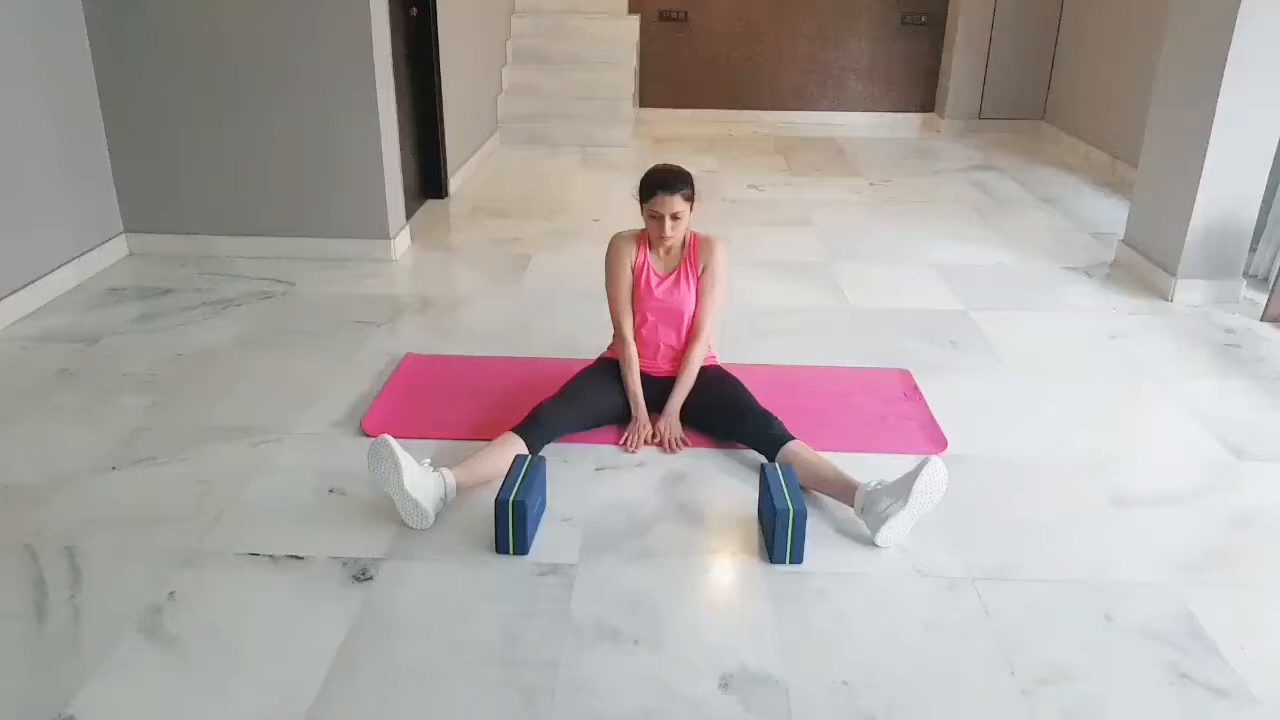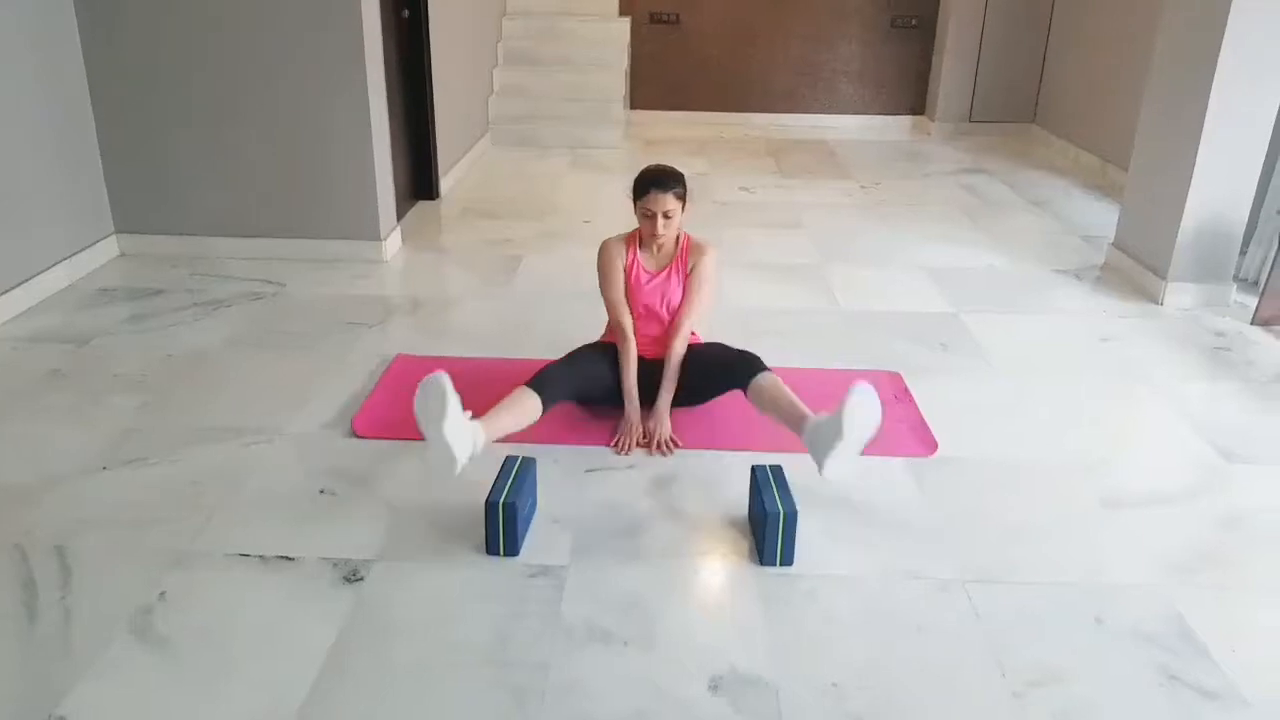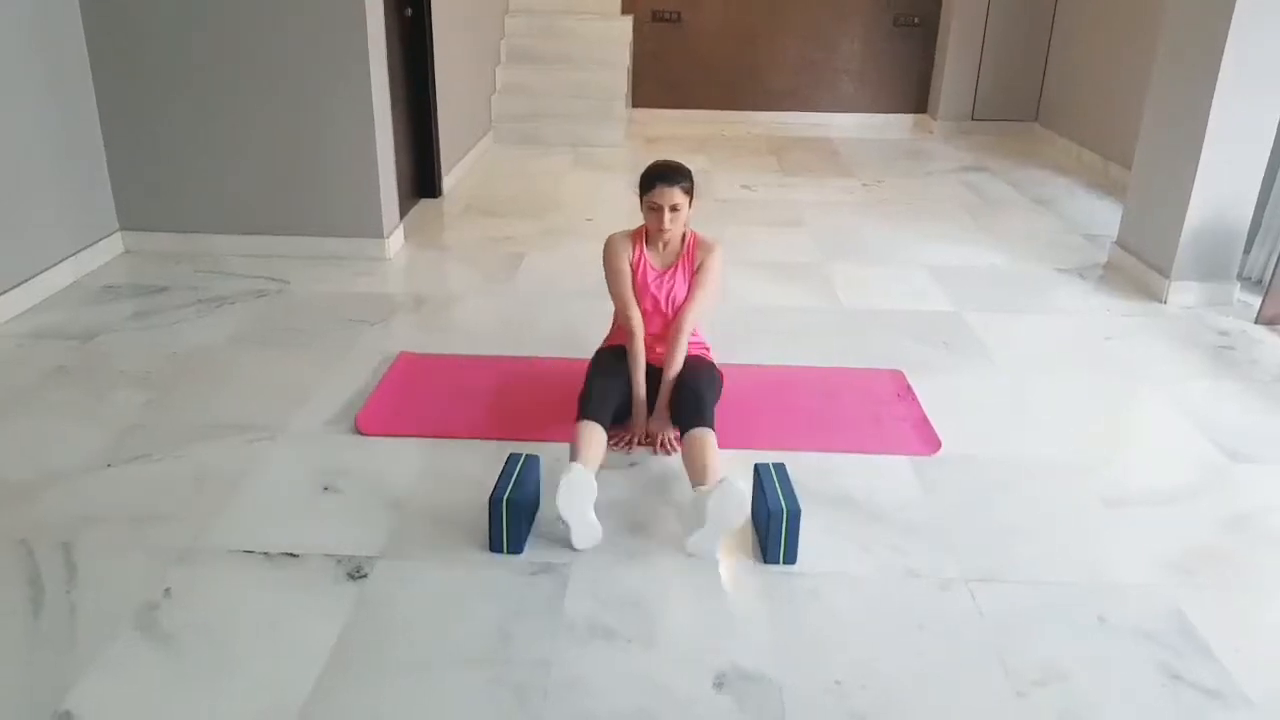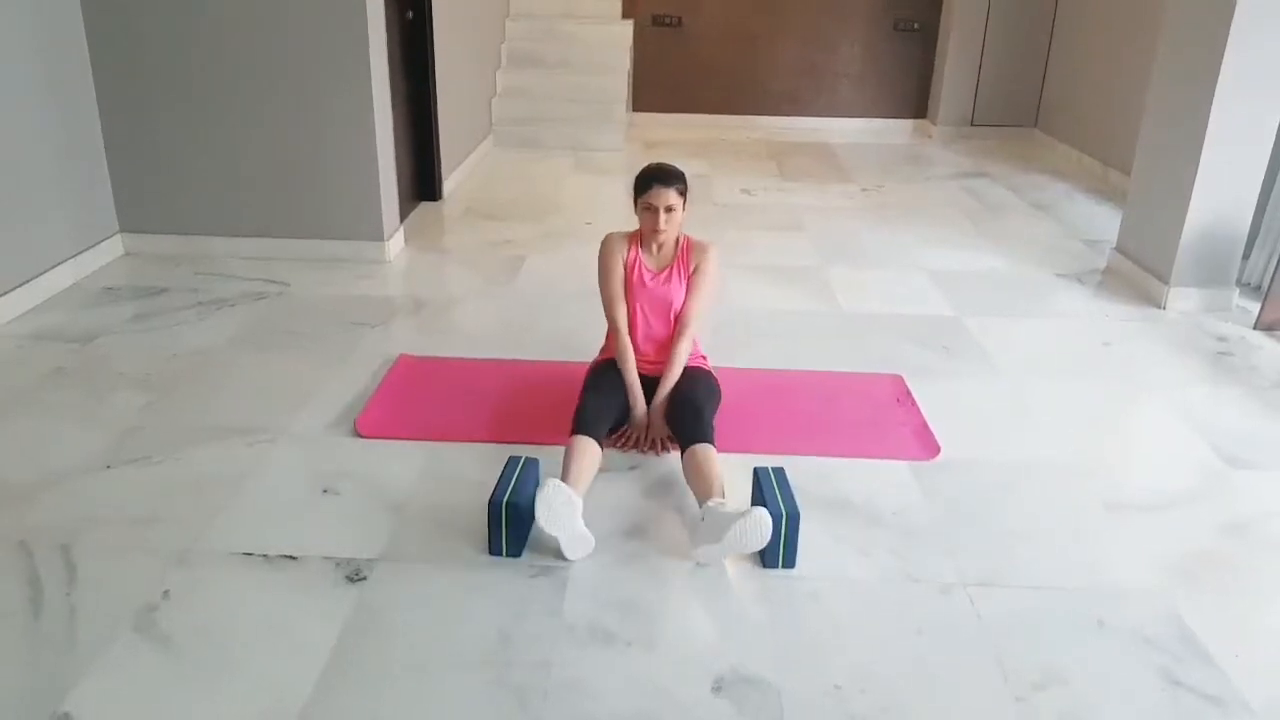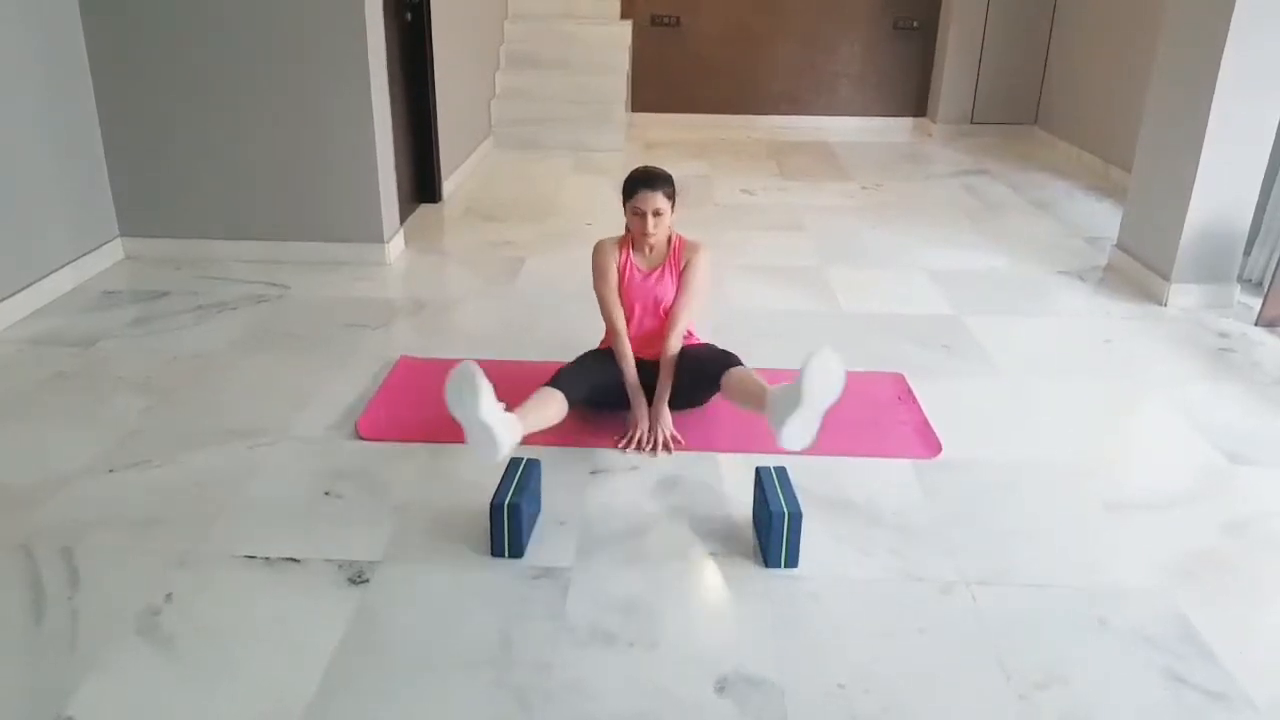
dt=0.4s
person 1, frame 1
left shoulder: (710, 252)
right shoulder: (623, 249)
left elbow: (701, 334)
right elbow: (624, 332)
left wrist: (674, 409)
right wrist: (638, 410)
left hip: (690, 373)
right hip: (630, 371)
left knee: (764, 428)
right knee: (546, 418)
left ankle: (868, 503)
right ankle: (437, 488)
person 1, frame 2
left shoulder: (701, 256)
right shoulder: (614, 251)
left elbow: (680, 332)
right elbow: (623, 330)
left wrist: (662, 411)
right wrist: (632, 411)
left hip: (678, 367)
right hip: (621, 365)
left knee: (743, 364)
right knee: (558, 375)
left ankle: (821, 434)
right ankle: (464, 435)
person 1, frame 3
left shoulder: (707, 253)
right shoulder: (619, 246)
left elbow: (683, 326)
right elbow: (632, 323)
left wrist: (663, 407)
right wrist: (639, 406)
left hip: (685, 358)
right hip: (627, 356)
left knee: (695, 400)
right knee: (597, 395)
left ankle: (708, 502)
right ankle: (581, 494)
person 1, frame 4
left shoulder: (701, 255)
right shoulder: (615, 248)
left elbow: (685, 332)
right elbow: (619, 327)
left wrist: (659, 406)
right wrist: (637, 405)
left hip: (682, 368)
right hip: (624, 366)
left knee: (695, 418)
right knee: (591, 412)
left ankle: (715, 517)
right ankle: (568, 507)
person 1, frame 5
left shoulder: (694, 255)
right shoulder: (607, 252)
left elbow: (675, 331)
right elbow: (617, 328)
left wrist: (662, 407)
right wrist: (638, 404)
left hip: (675, 365)
right hip: (622, 365)
left knee: (721, 364)
right knee: (572, 377)
left ankle: (784, 406)
right ankle: (501, 429)
